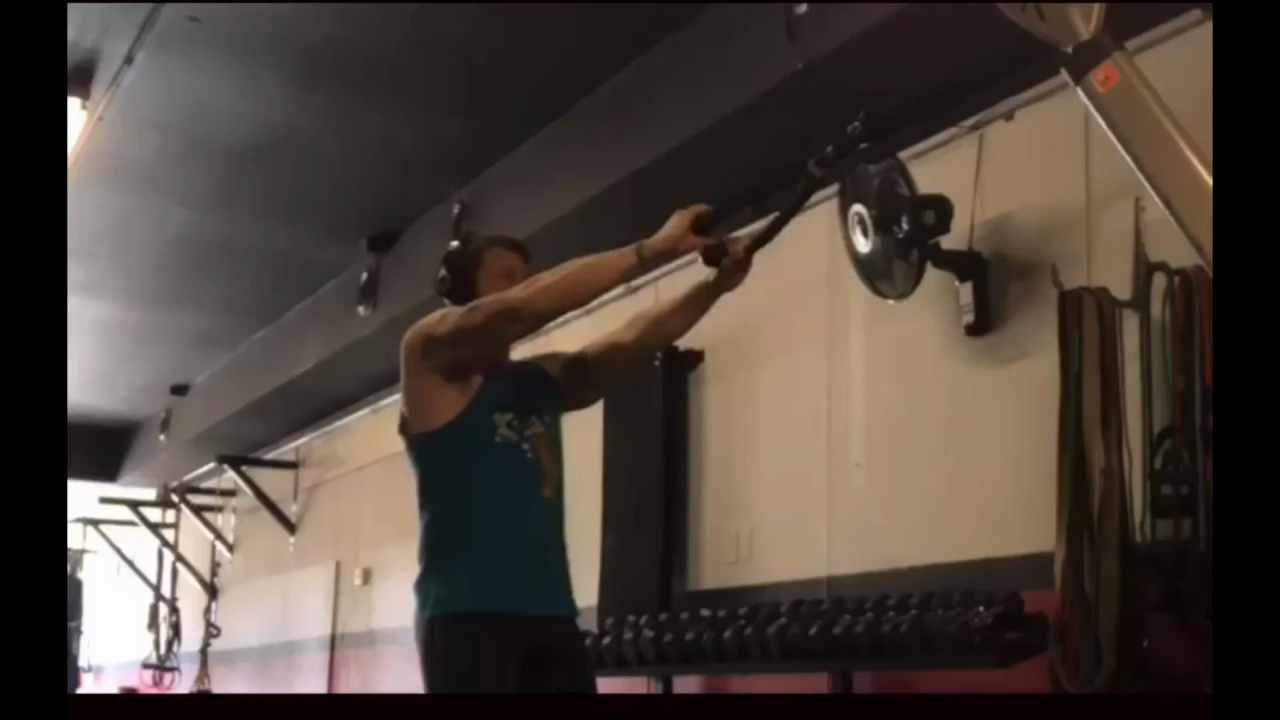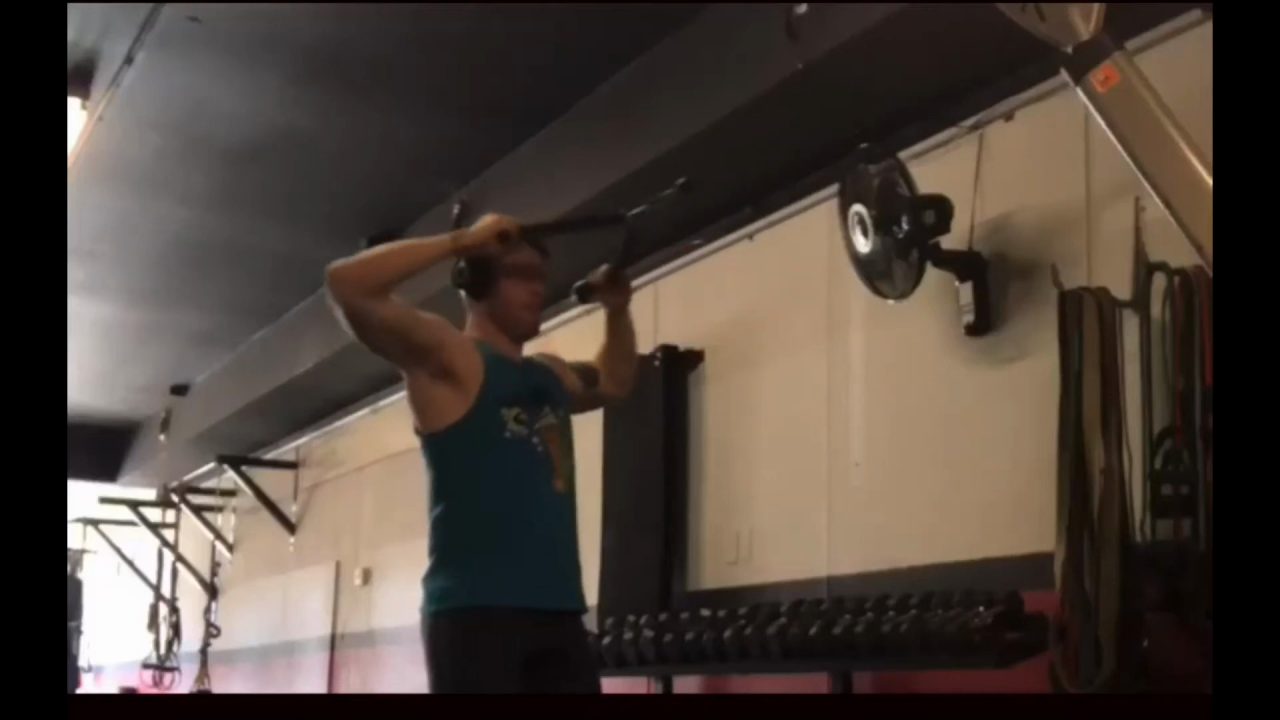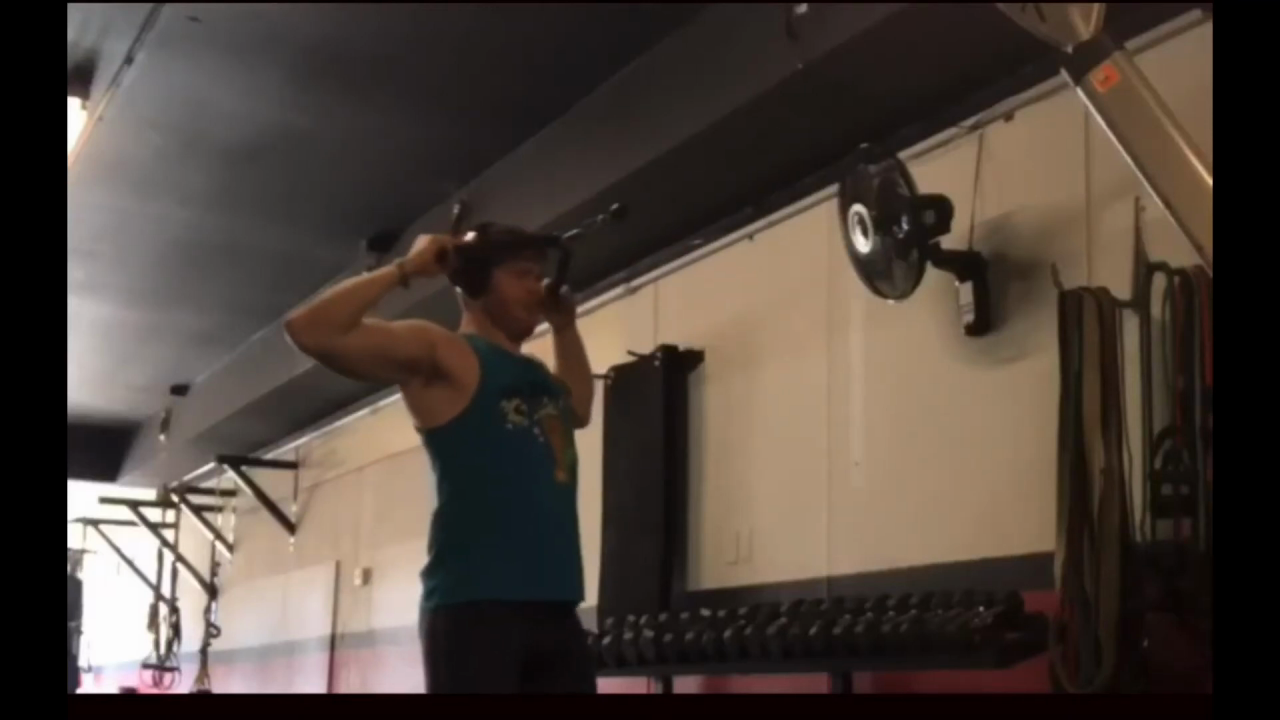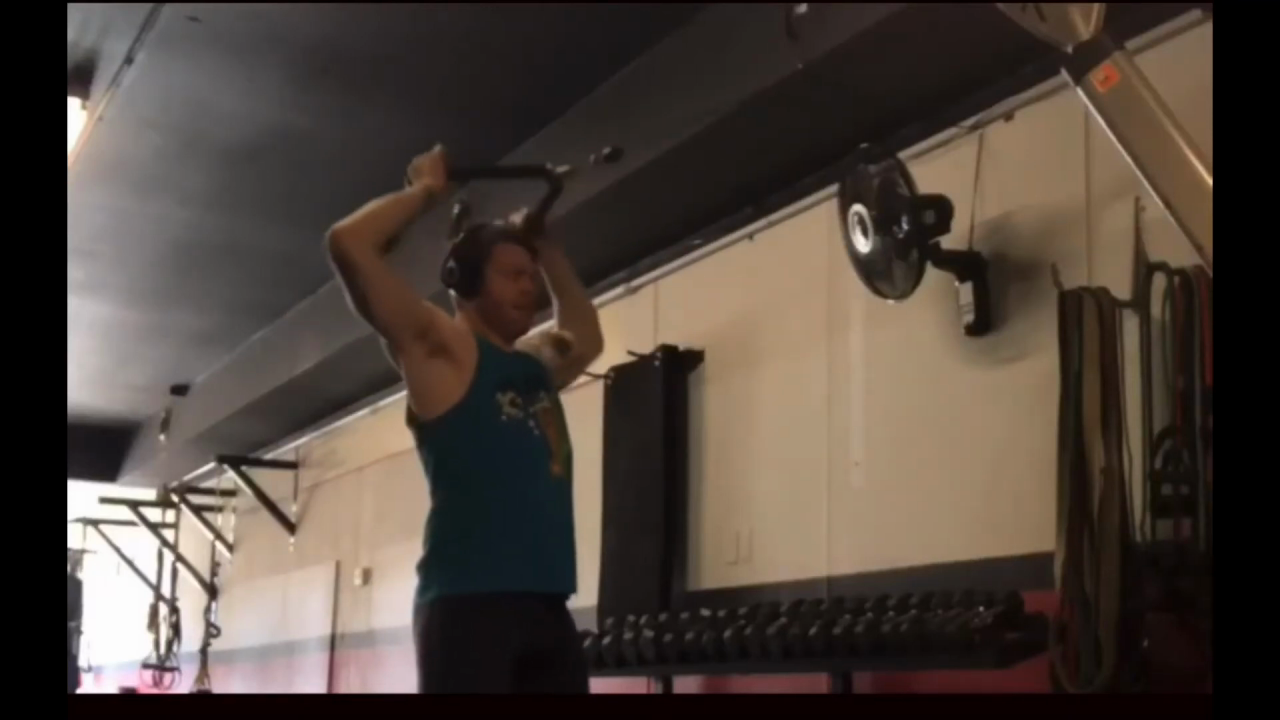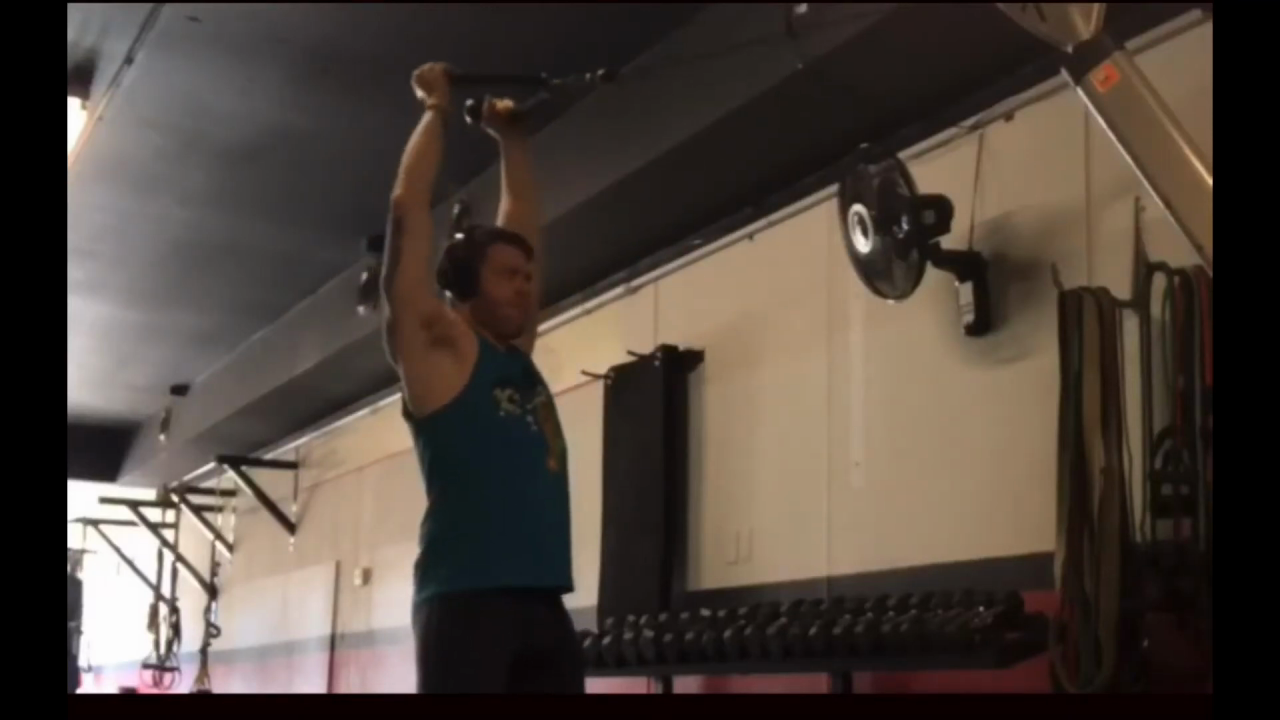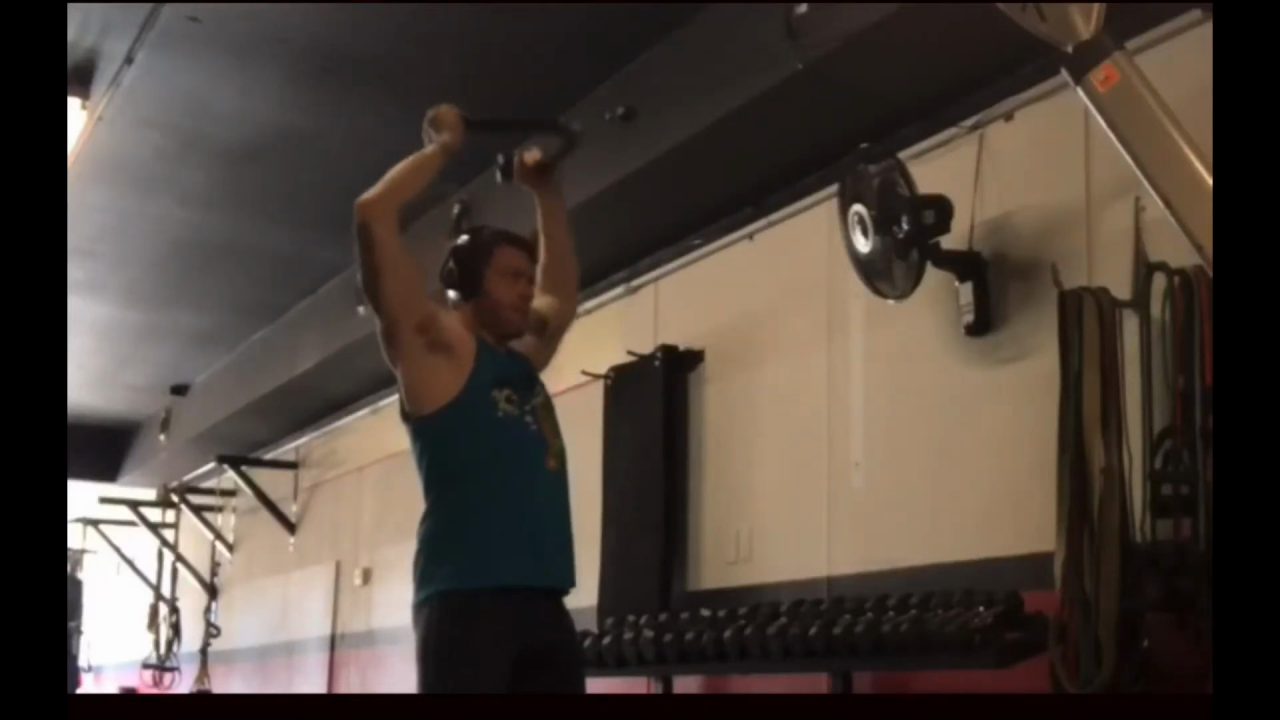
dt=0.7s
person 1, frame 1
left shoulder: (542, 380)
right shoulder: (434, 352)
left elbow: (635, 340)
right elbow: (523, 308)
left wrist: (718, 283)
right wrist: (650, 250)
left hip: (549, 613)
right hip: (466, 613)
person 1, frame 2
left shoulder: (548, 374)
right shoulder: (443, 355)
left elbow: (616, 381)
right elbow: (347, 282)
left wrist: (616, 308)
right wrist: (464, 240)
left hip: (556, 609)
right hip: (474, 609)
person 1, frame 3
left shoulder: (535, 375)
right shoulder: (440, 354)
left elbow: (579, 408)
right elbow: (310, 329)
left wrist: (564, 324)
right wrist: (407, 268)
left hip: (553, 608)
right hip: (474, 606)
person 1, frame 4
left shoulder: (535, 365)
right shoulder: (437, 347)
left elbow: (588, 337)
right elbow: (348, 244)
left wrist: (548, 249)
right wrist: (423, 192)
left hip: (545, 606)
right hip: (468, 603)
person 1, frame 5
left shoulder: (516, 353)
right shoulder: (434, 345)
left elbow: (521, 234)
right elbow: (408, 209)
left wrist: (510, 141)
right wrist: (436, 111)
left hip: (541, 603)
right hip: (466, 600)
person 1, frame 6
left shoulder: (522, 359)
right shoulder: (433, 345)
left elbow: (562, 288)
right elbow: (374, 216)
left wrist: (545, 192)
right wrist: (442, 148)
left hip: (542, 603)
right hip: (466, 600)
